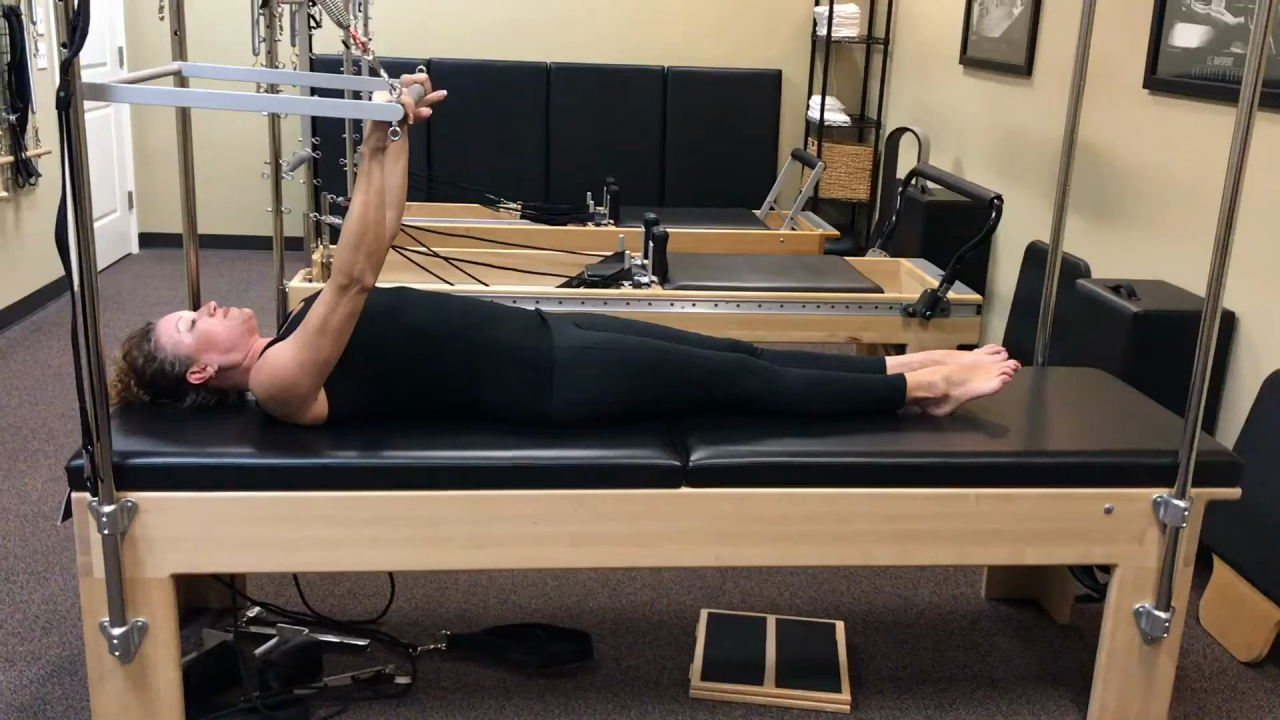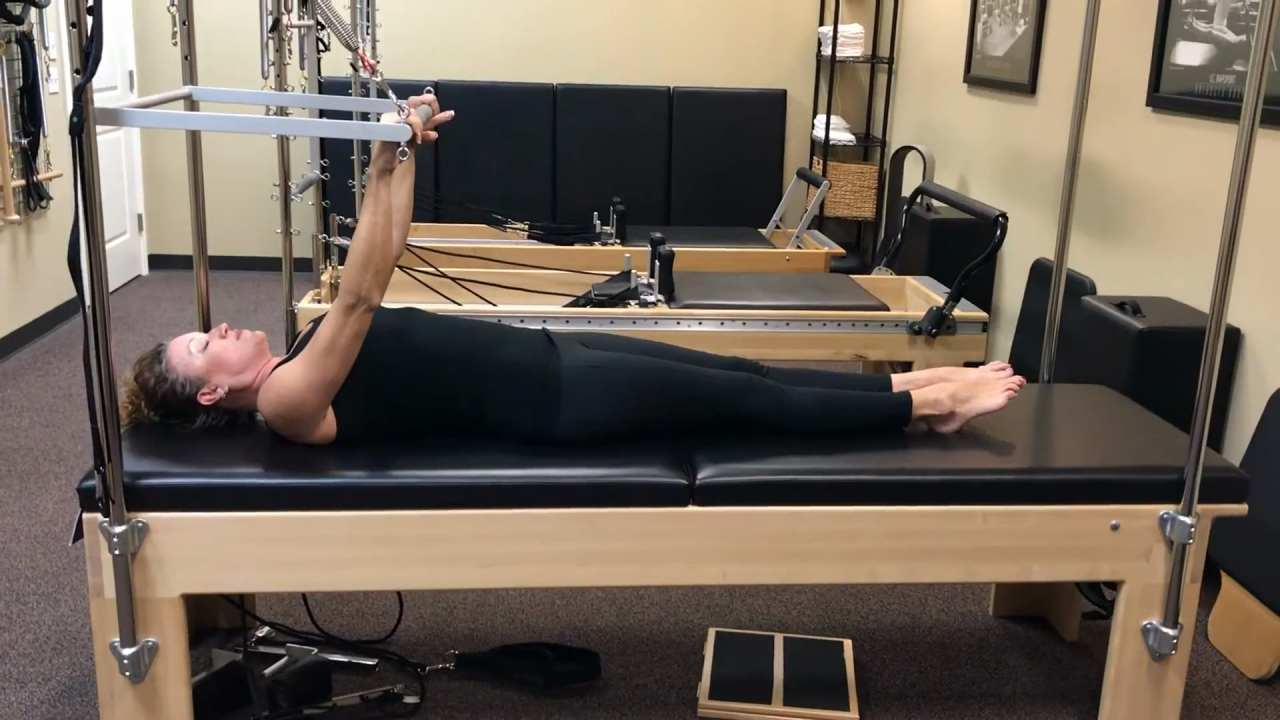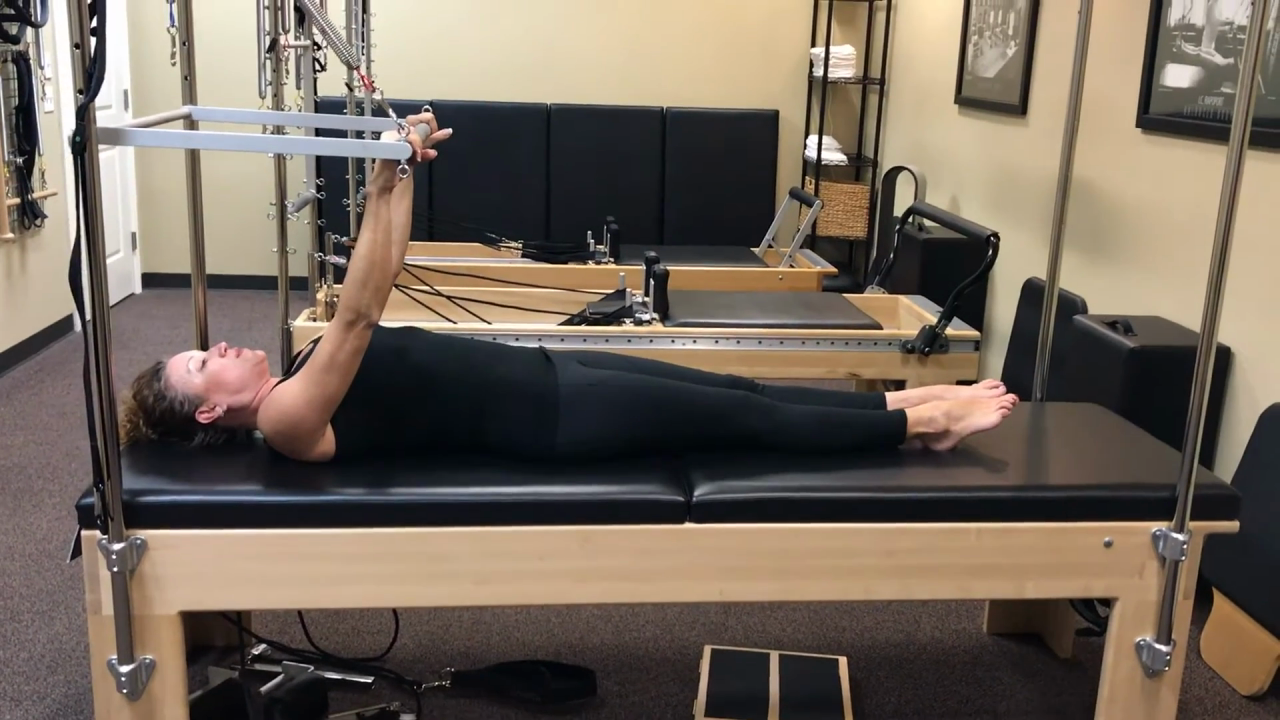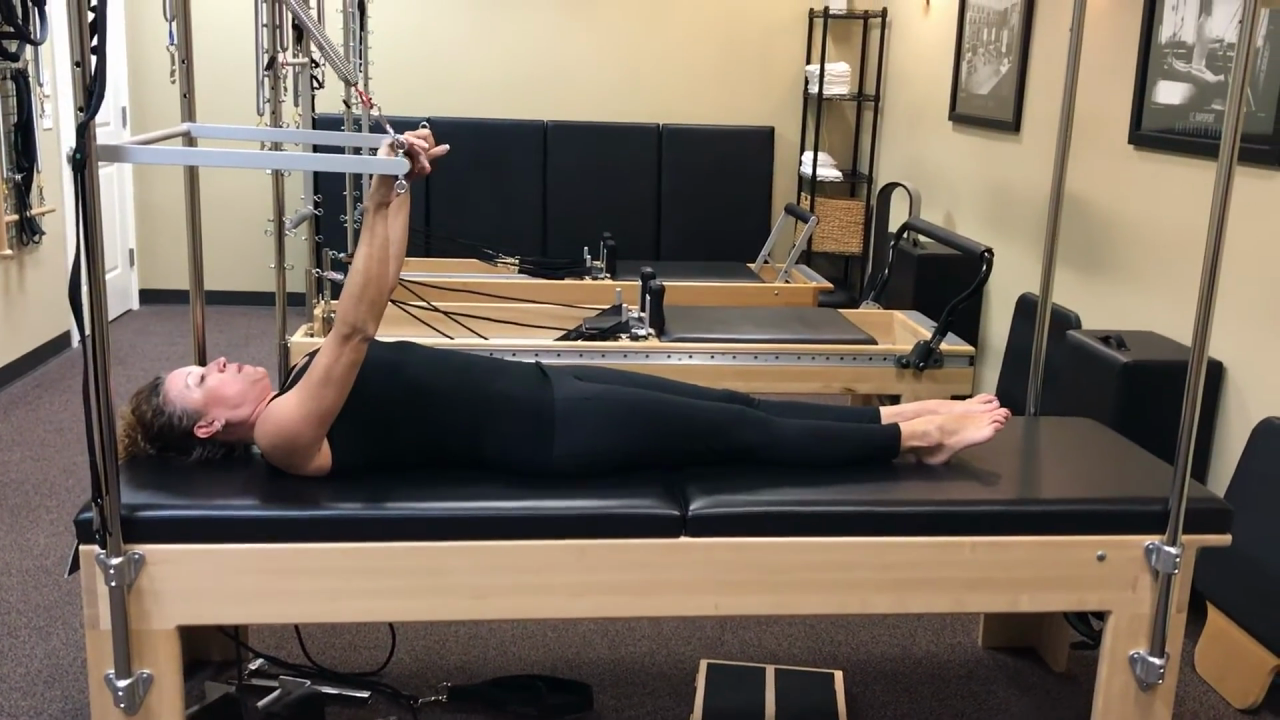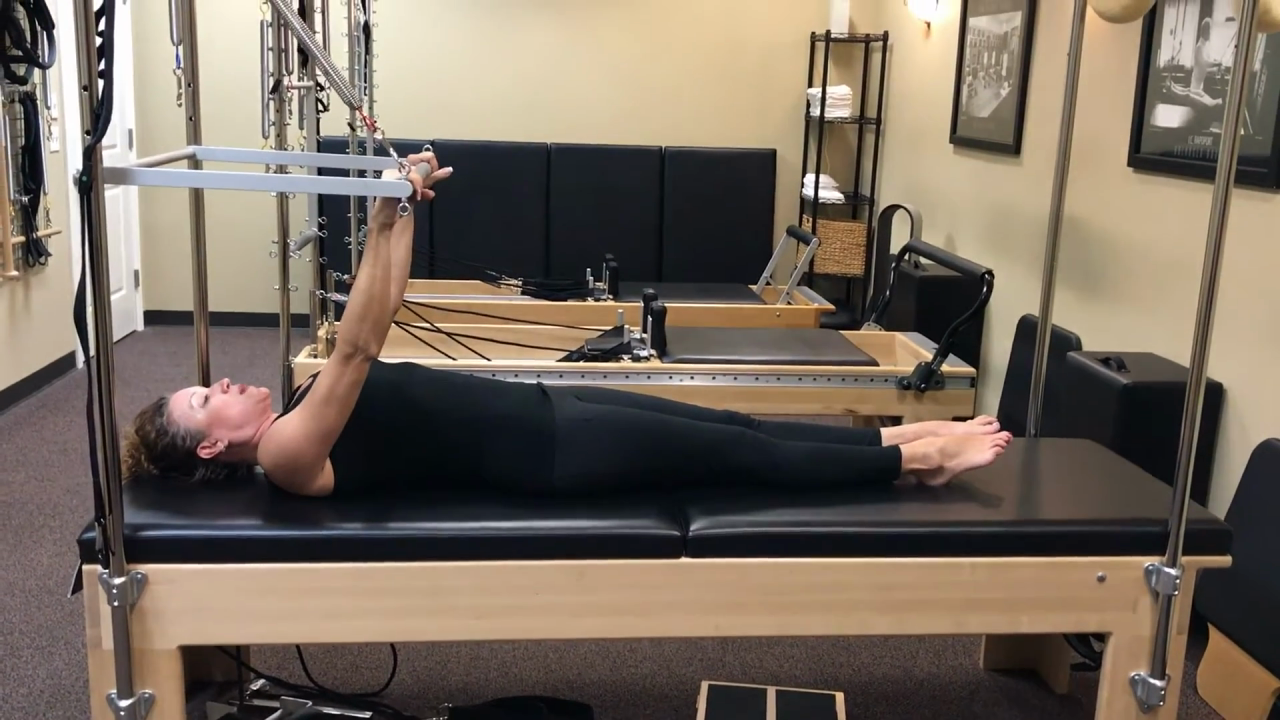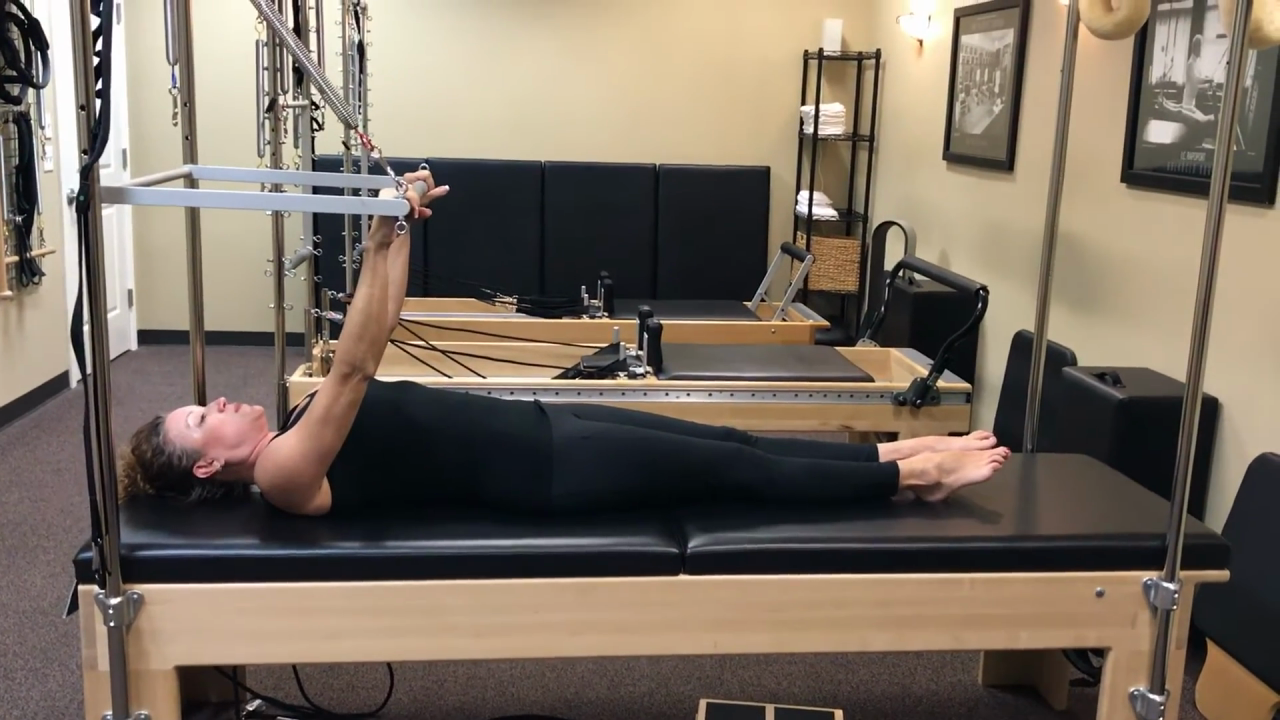
dt=0.7s
person 1, frame 1
left shoulder: (291, 340)
right shoulder: (281, 384)
left elbow: (374, 244)
right elbow: (355, 275)
left wrist: (393, 133)
right wrist: (376, 147)
left hip: (536, 334)
right hip: (539, 382)
left knee: (731, 355)
right knee: (739, 384)
left ankle: (905, 368)
right ankle: (921, 389)
person 1, frame 2
left shoulder: (299, 362)
right shoulder: (289, 403)
left elbow: (378, 265)
right elbow: (360, 293)
left wrist: (401, 154)
right wrist: (381, 167)
left hip: (543, 355)
right hip: (544, 401)
left knee: (737, 371)
right knee: (745, 401)
left ankle: (911, 383)
right ankle: (922, 407)
person 1, frame 3
left shoulder: (297, 381)
right shoulder: (288, 422)
left elbow: (376, 287)
right elbow: (360, 311)
left wrist: (399, 173)
right wrist: (381, 186)
left hip: (542, 372)
right hip: (544, 418)
left knee: (734, 390)
right knee: (743, 420)
left ankle: (908, 403)
right ankle: (921, 425)
person 1, frame 4
left shoulder: (295, 396)
right shoulder: (285, 436)
left elbow: (372, 303)
right elbow: (356, 326)
left wrist: (398, 187)
right wrist: (380, 200)
left hip: (536, 387)
right hip: (537, 434)
left knee: (728, 404)
right knee: (739, 434)
left ankle: (899, 416)
right ankle: (917, 438)
person 1, frame 5
left shoulder: (297, 415)
right shoulder: (287, 455)
left elbow: (382, 313)
right elbow: (357, 347)
left wrist: (401, 211)
right wrist: (383, 221)
left hip: (537, 410)
right hip: (539, 455)
left knee: (726, 427)
right knee: (734, 455)
left ankle: (896, 439)
right ankle: (916, 462)
person 1, frame 6
left shoulder: (297, 432)
right shoulder: (284, 475)
left elbow: (375, 338)
right elbow: (354, 365)
left wrist: (398, 229)
right wrist: (379, 242)
left hip: (534, 428)
right hip: (536, 473)
left knee: (726, 443)
right knee: (732, 471)
left ankle: (893, 453)
right ankle: (910, 479)
